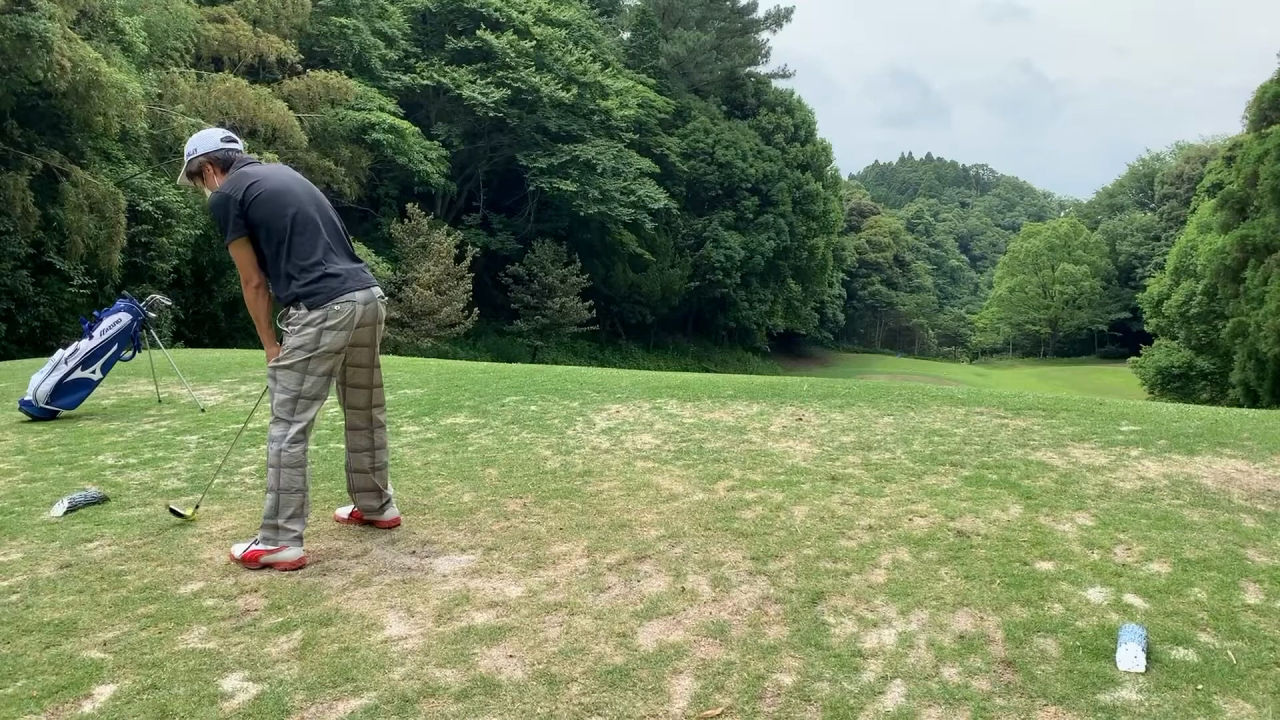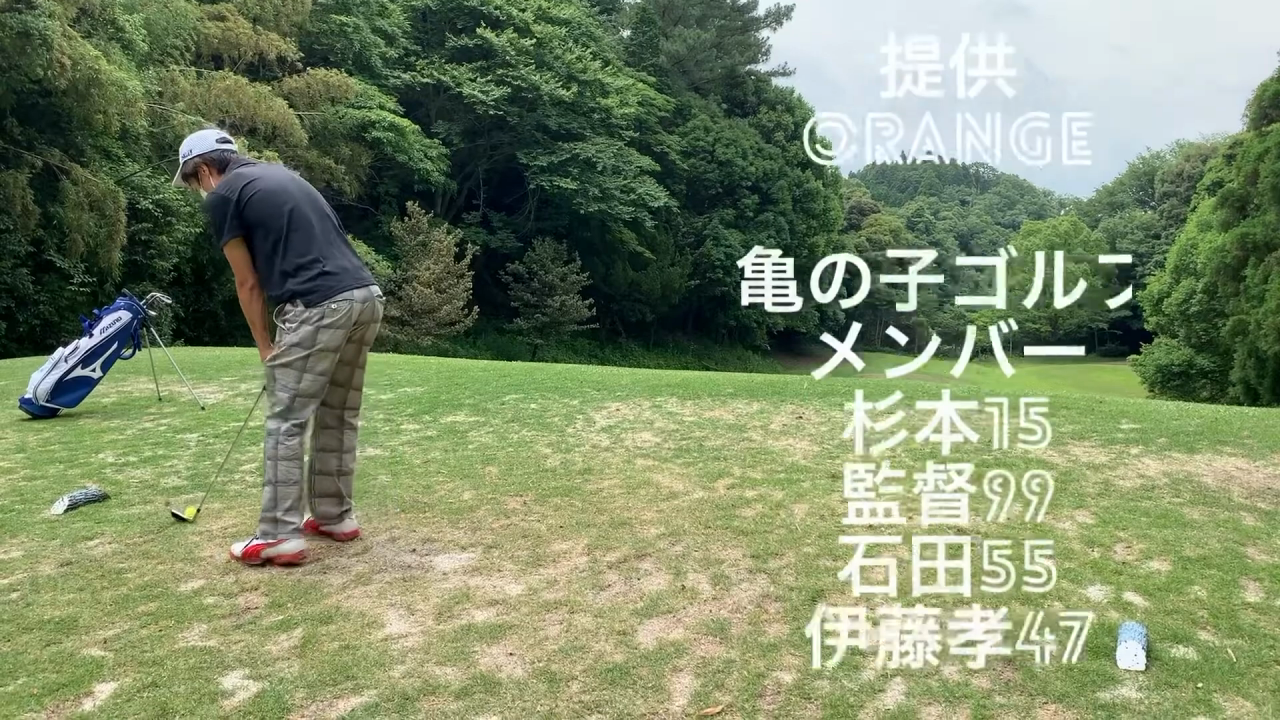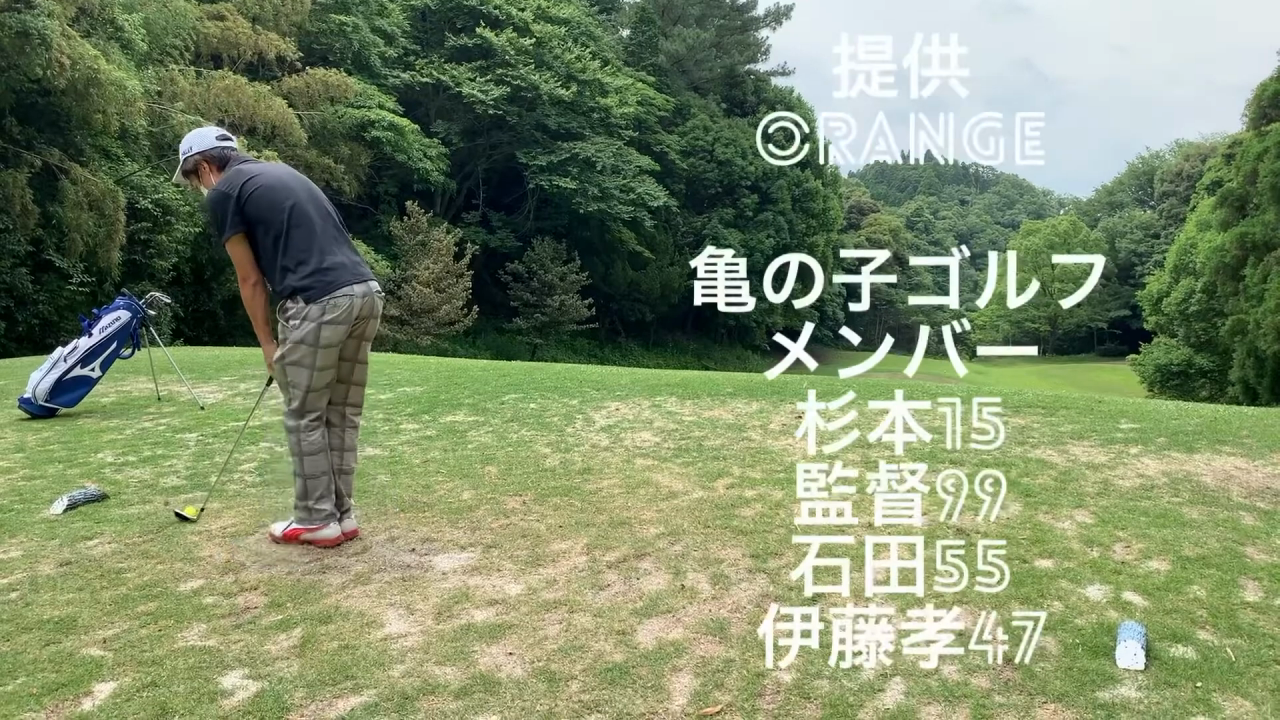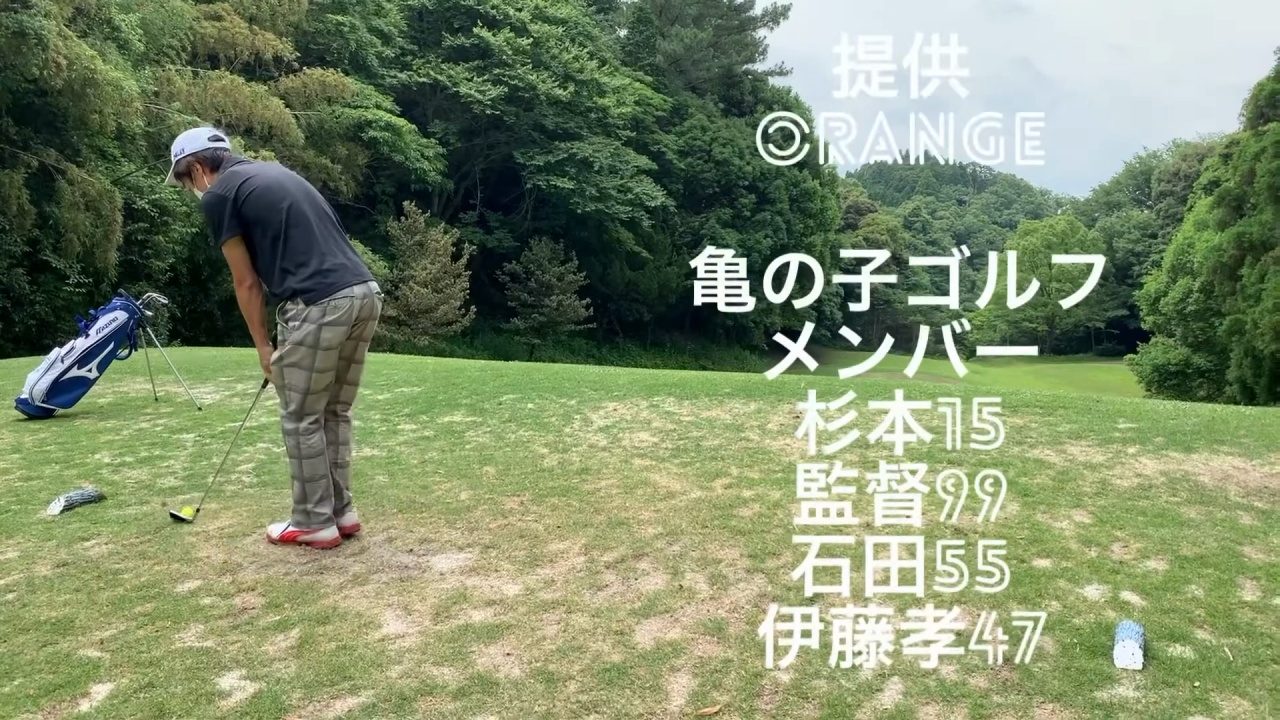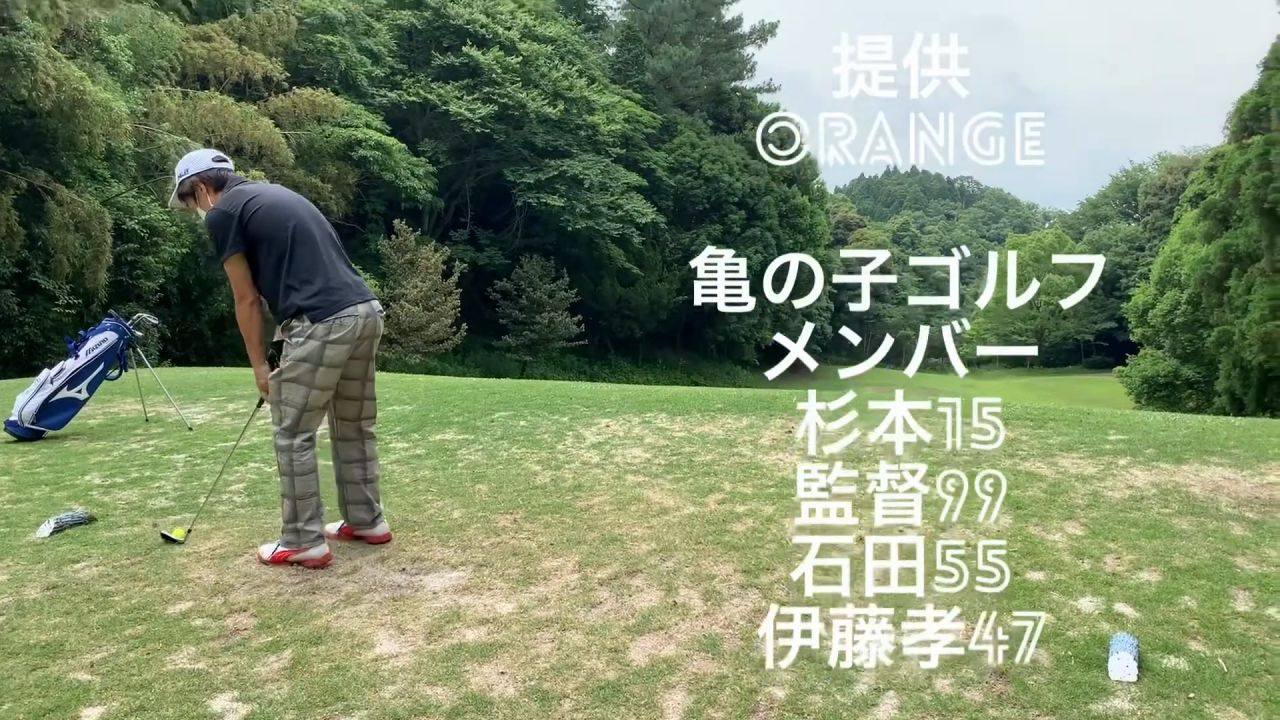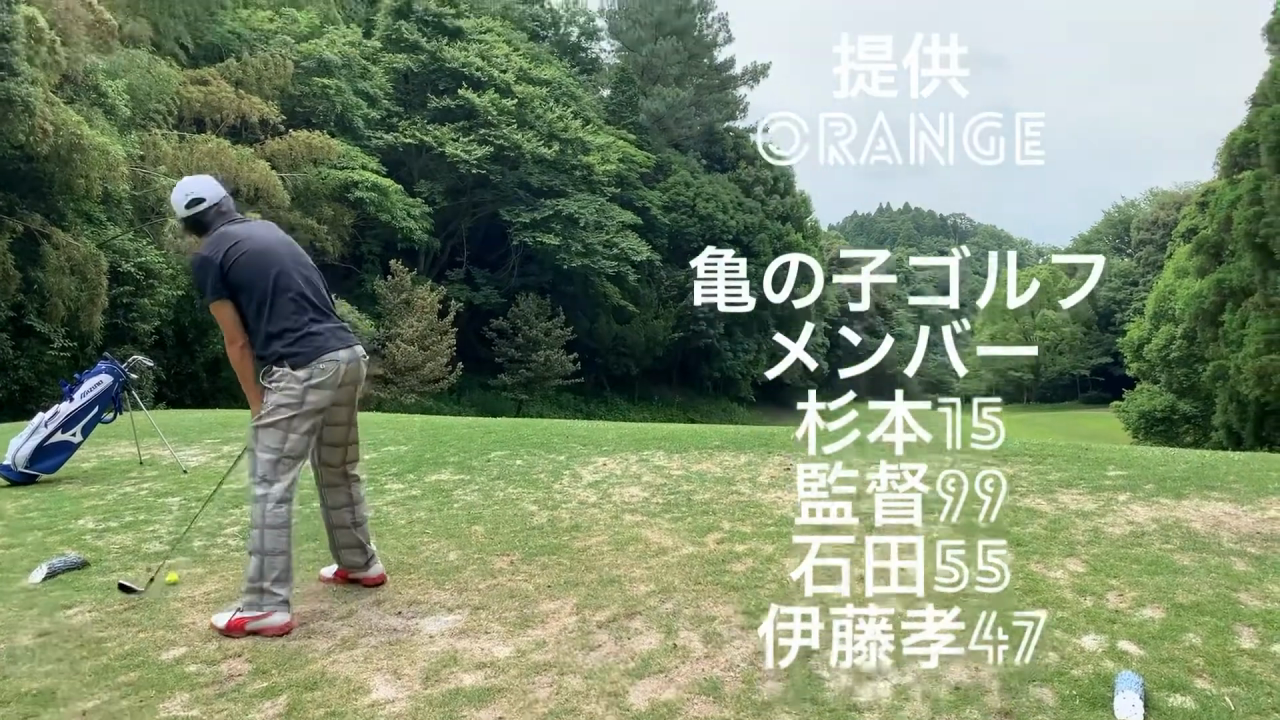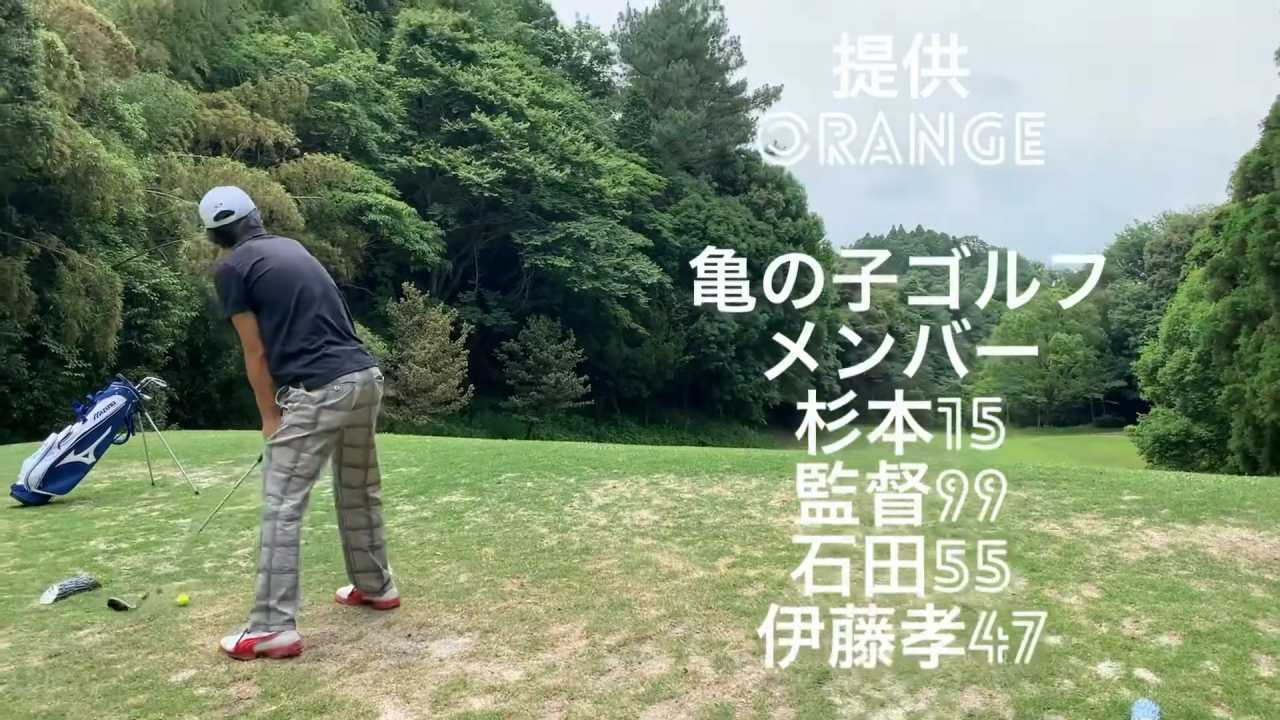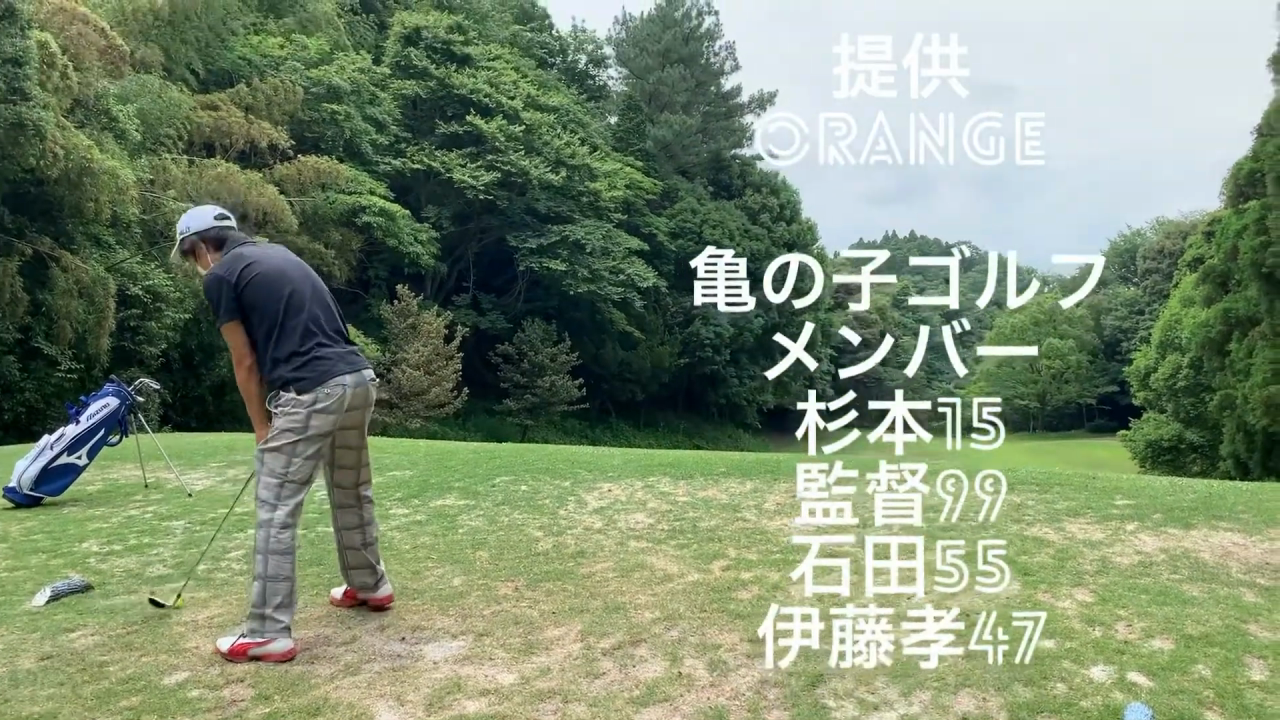
dt=0.4s
person 1, frame 1
left shoulder: (226, 196)
right shoulder: (284, 174)
left elbow: (254, 282)
left wrist: (270, 345)
right wrist: (277, 342)
left hip: (321, 311)
right hip: (368, 296)
left knee: (289, 427)
right knee: (365, 413)
left ankle: (281, 540)
right ankle: (376, 505)
person 1, frame 2
left shoulder: (222, 197)
right shoulder: (281, 174)
left elbow: (248, 283)
left wrist: (264, 345)
right wrist: (277, 340)
left hip: (319, 308)
right hip: (366, 295)
left knee: (286, 423)
right knee: (339, 416)
left ankle: (280, 534)
right ankle: (335, 514)
person 1, frame 3
left shoulder: (222, 193)
right shoulder: (280, 172)
left elbow: (251, 280)
left wrist: (267, 343)
right wrist: (278, 339)
left hip: (318, 303)
right hip: (366, 292)
left knee: (305, 417)
right knee: (343, 414)
left ankle: (317, 519)
right ankle: (340, 513)
person 1, frame 4
left shoulder: (218, 196)
right shoulder: (274, 172)
left elbow: (247, 282)
left wrist: (263, 346)
right wrist: (275, 342)
left hip: (318, 305)
right hip: (365, 292)
left knee: (302, 418)
right knee: (334, 412)
left ankle: (315, 523)
right ankle: (339, 510)
person 1, frame 5
left shoulder: (223, 213)
right shoulder: (275, 194)
left elbow: (247, 299)
left wrist: (259, 364)
right wrist: (283, 342)
left hip: (322, 323)
right hip: (367, 310)
left knee: (293, 435)
right knee: (354, 426)
left ankle: (303, 541)
right ankle: (367, 520)
person 1, frame 6
left shoulder: (207, 257)
right shoulder: (267, 230)
left elbow: (238, 342)
left wrist: (256, 403)
right wrist: (266, 397)
left hip: (304, 370)
right hip: (349, 355)
left knee: (271, 487)
right knee: (339, 471)
left ankle: (266, 606)
right ankle: (360, 563)
person 1, frame 7
left shoulder: (231, 269)
right shoulder: (293, 249)
left elbow: (257, 353)
left wrist: (269, 416)
right wrist: (280, 411)
left hip: (317, 390)
right hip: (364, 376)
left knee: (282, 508)
right knee: (360, 492)
left ankle: (273, 626)
right ankle: (375, 586)
person 1, frame 8
left shoulder: (220, 277)
right shoulder: (278, 253)
left elbow: (246, 363)
left wrist: (261, 426)
right wrist: (269, 422)
left hip: (310, 395)
right hip: (358, 378)
left knee: (276, 513)
right knee: (352, 493)
left ankle: (269, 632)
right ankle: (370, 584)
